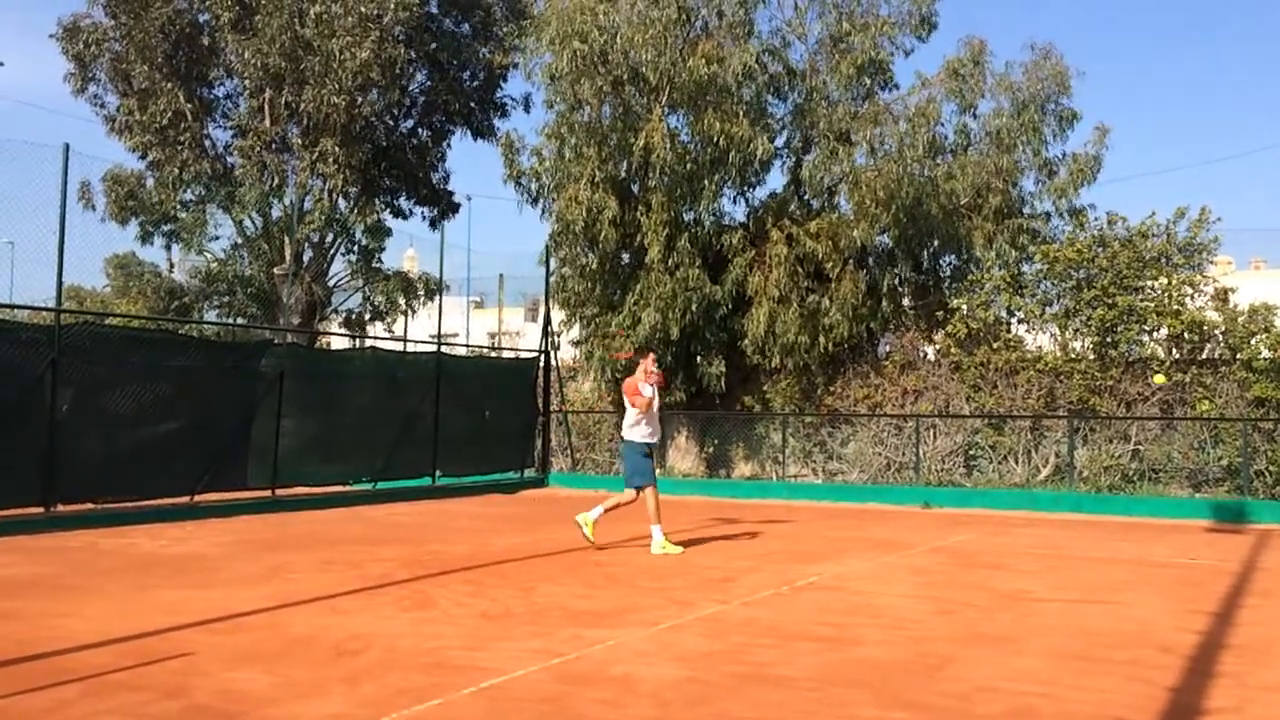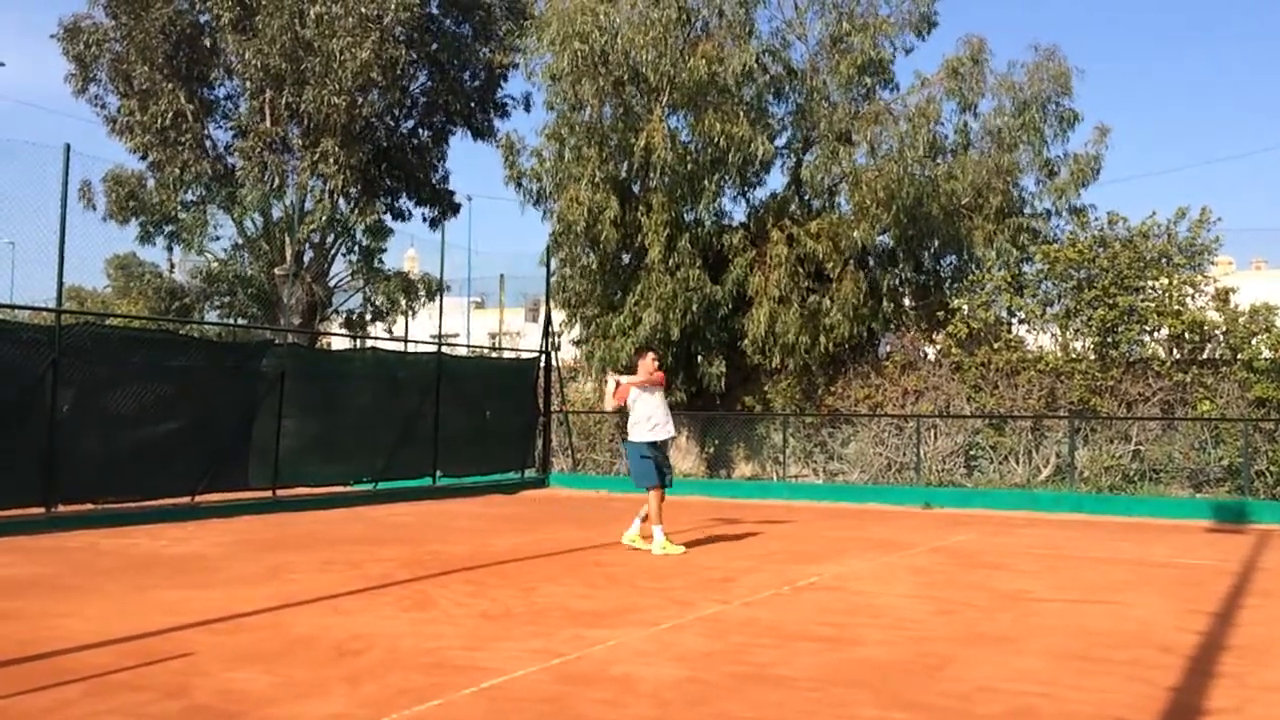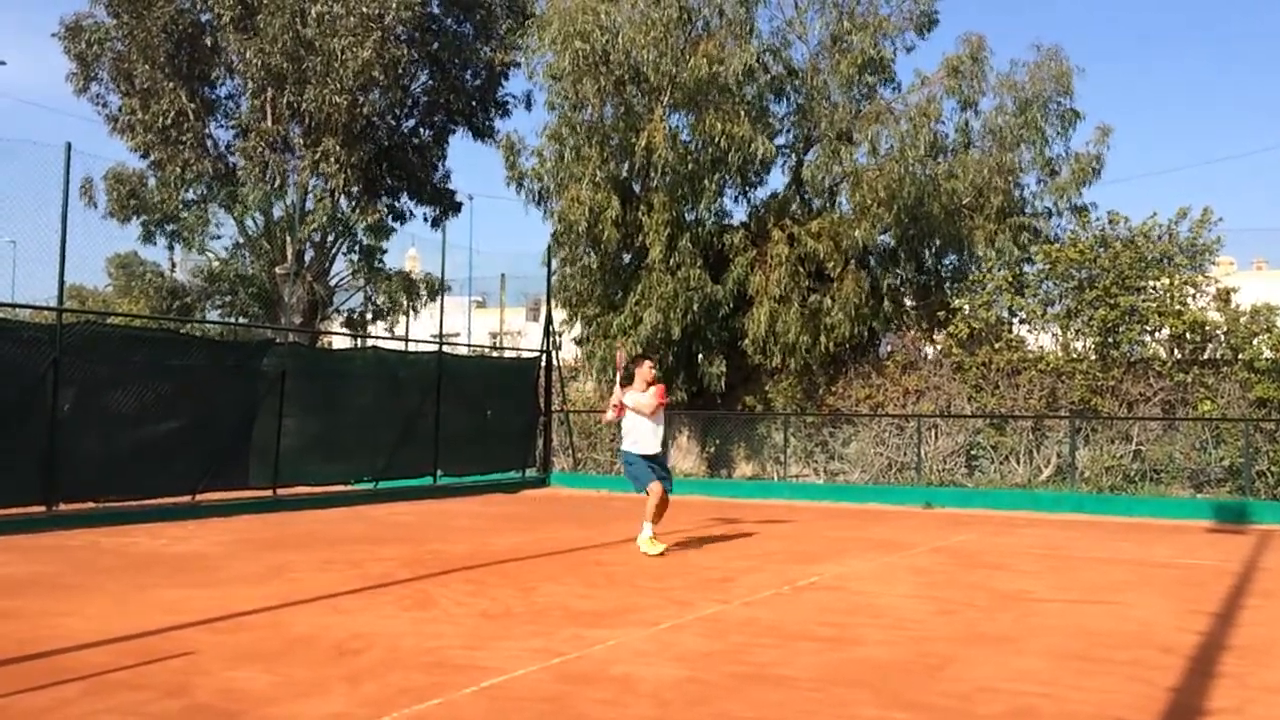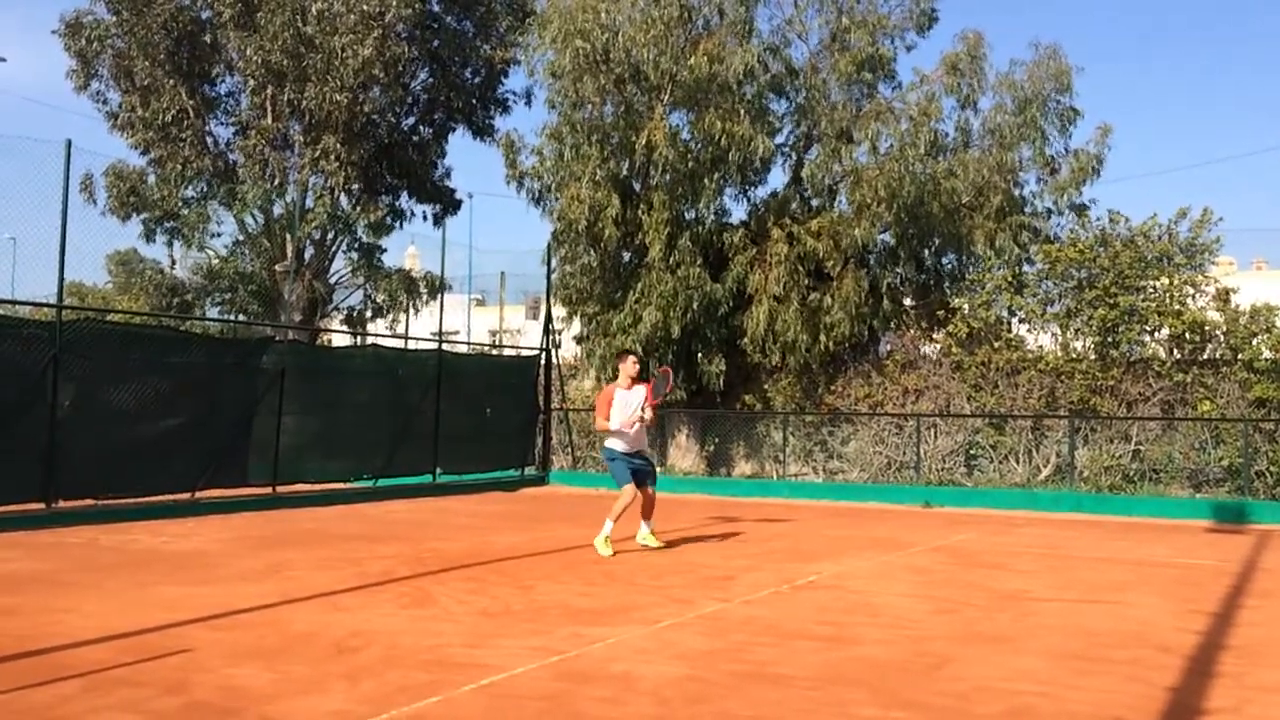
dt=0.2s
person 1, frame 1
left shoulder: (652, 379)
right shoulder: (630, 385)
left elbow: (658, 377)
right elbow: (644, 407)
left wrist: (653, 373)
right wrist: (649, 385)
left hip: (647, 444)
right hip: (635, 445)
left knee: (632, 494)
right knee: (650, 491)
left ankle: (589, 517)
right ankle: (658, 541)
person 1, frame 2
left shoulder: (658, 378)
right shoulder: (626, 387)
left elbow: (643, 380)
right elbow: (610, 407)
left wrist: (621, 377)
right wrist: (612, 383)
left hip: (659, 445)
right hip: (640, 445)
left knee: (659, 495)
right knee: (654, 492)
left ankle: (632, 534)
right ankle: (660, 542)
person 1, frame 3
left shoulder: (658, 390)
right shoulder: (622, 395)
left elbow: (648, 409)
right elbow: (608, 419)
left wrist: (626, 401)
right wrist: (614, 404)
left hip: (655, 455)
right hip: (633, 454)
left knee: (664, 499)
right knee: (656, 490)
left ankle: (646, 536)
right ankle: (647, 539)
person 1, frame 4
left shoulder: (644, 389)
right shoulder: (608, 393)
left elbow: (649, 416)
right elbow: (598, 425)
left wrist: (643, 418)
right wrist: (620, 424)
left hip: (638, 451)
right hip: (615, 451)
left knee: (649, 493)
right knee: (630, 492)
left ankle: (645, 533)
right ankle: (604, 537)
